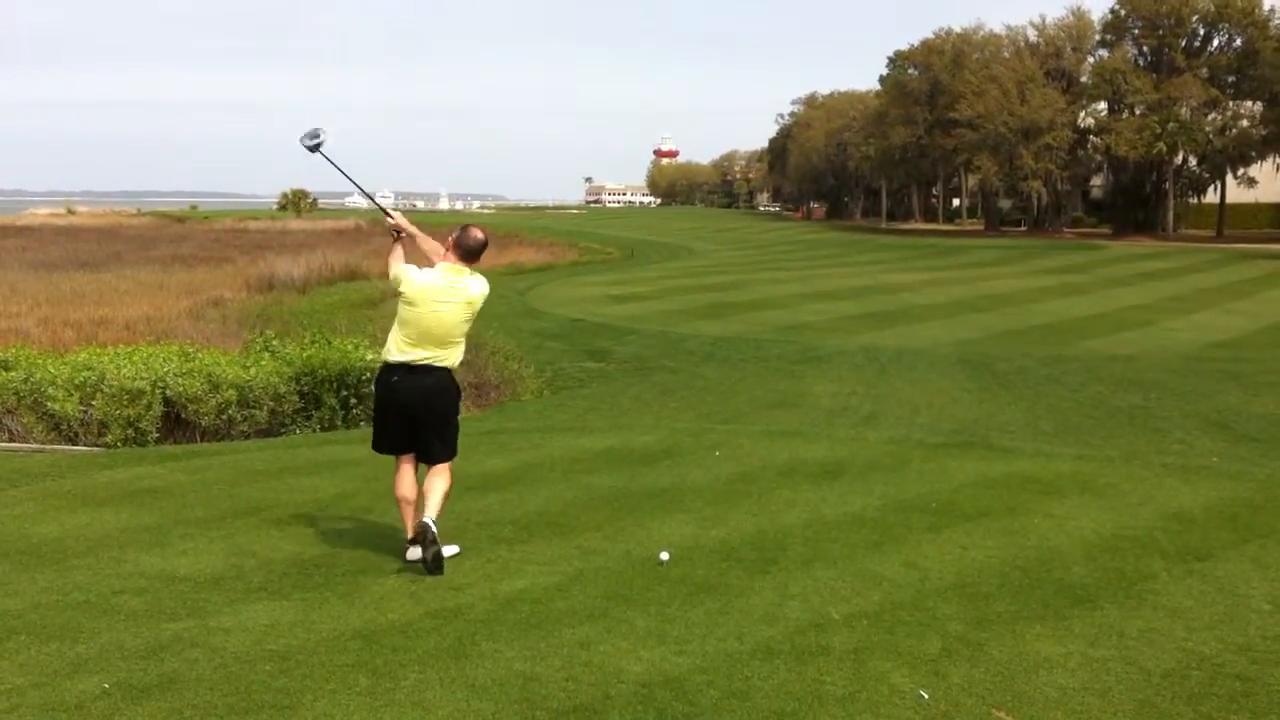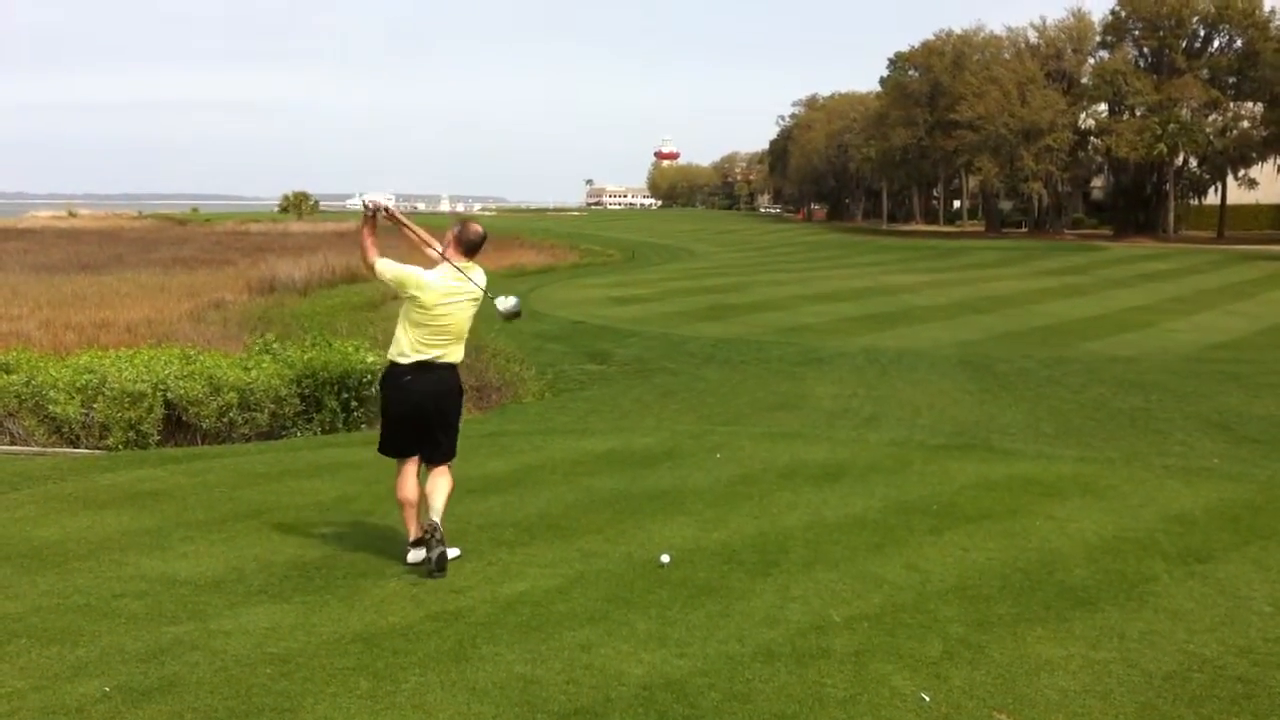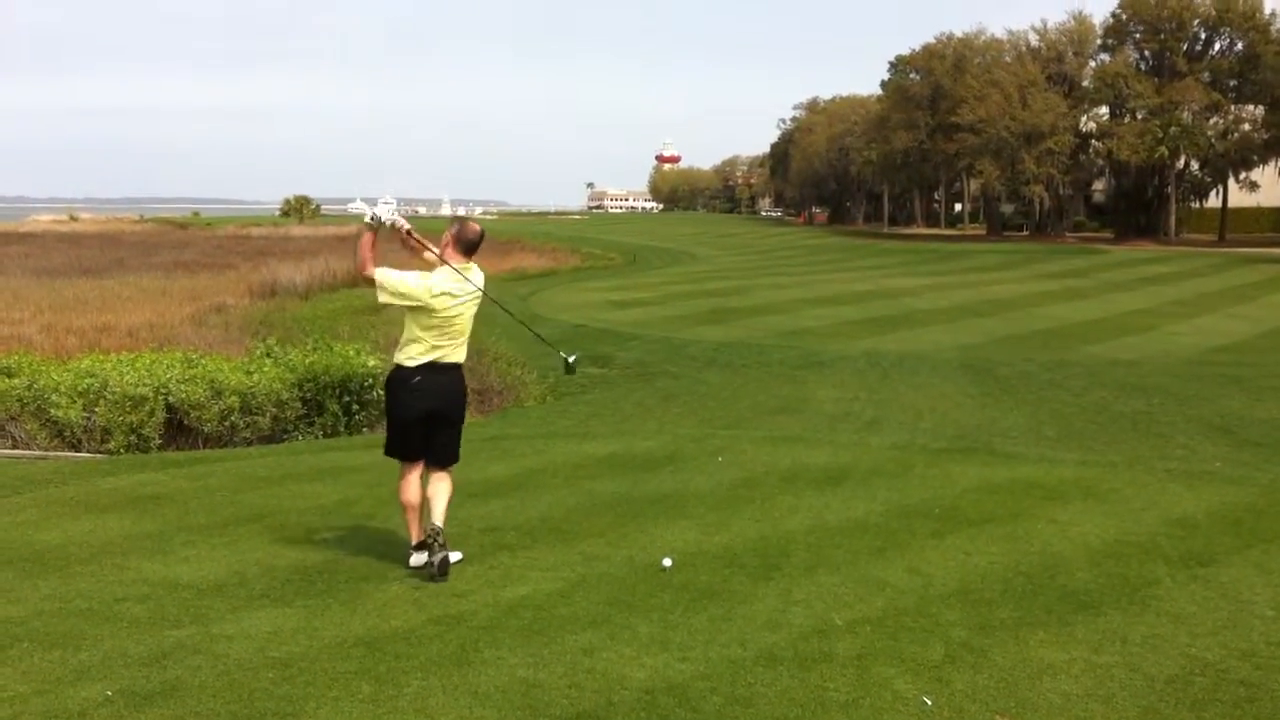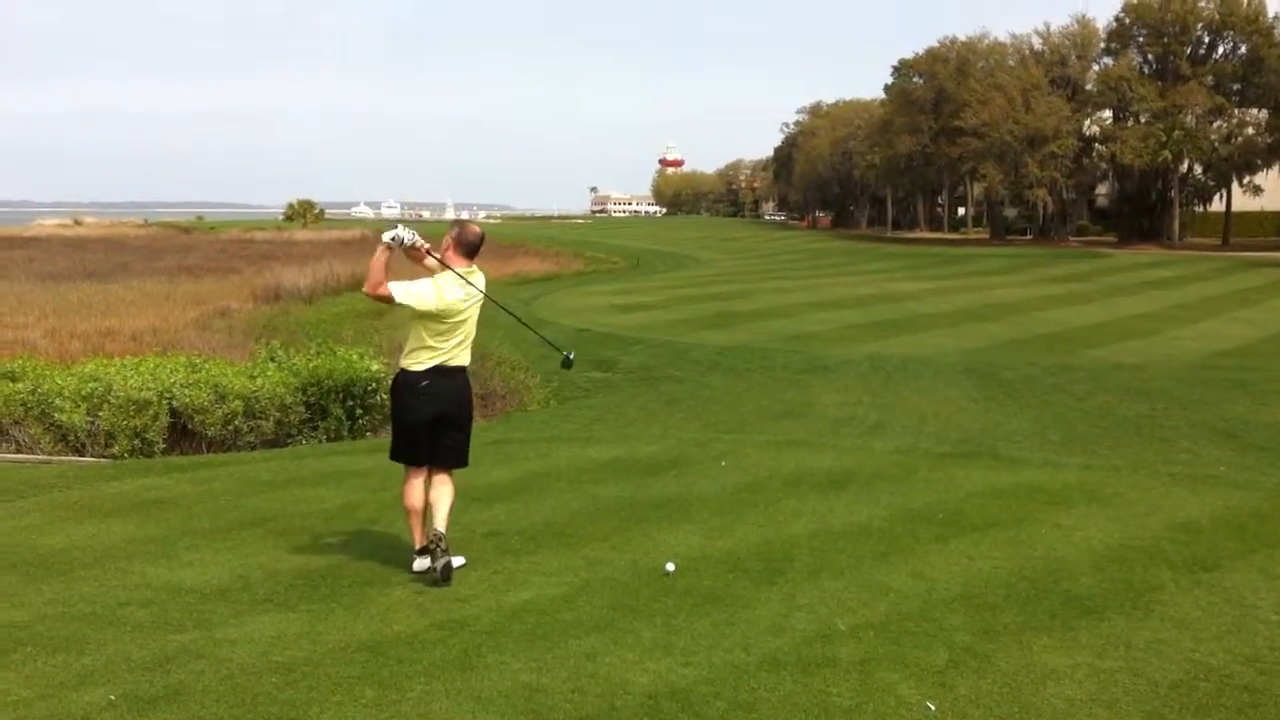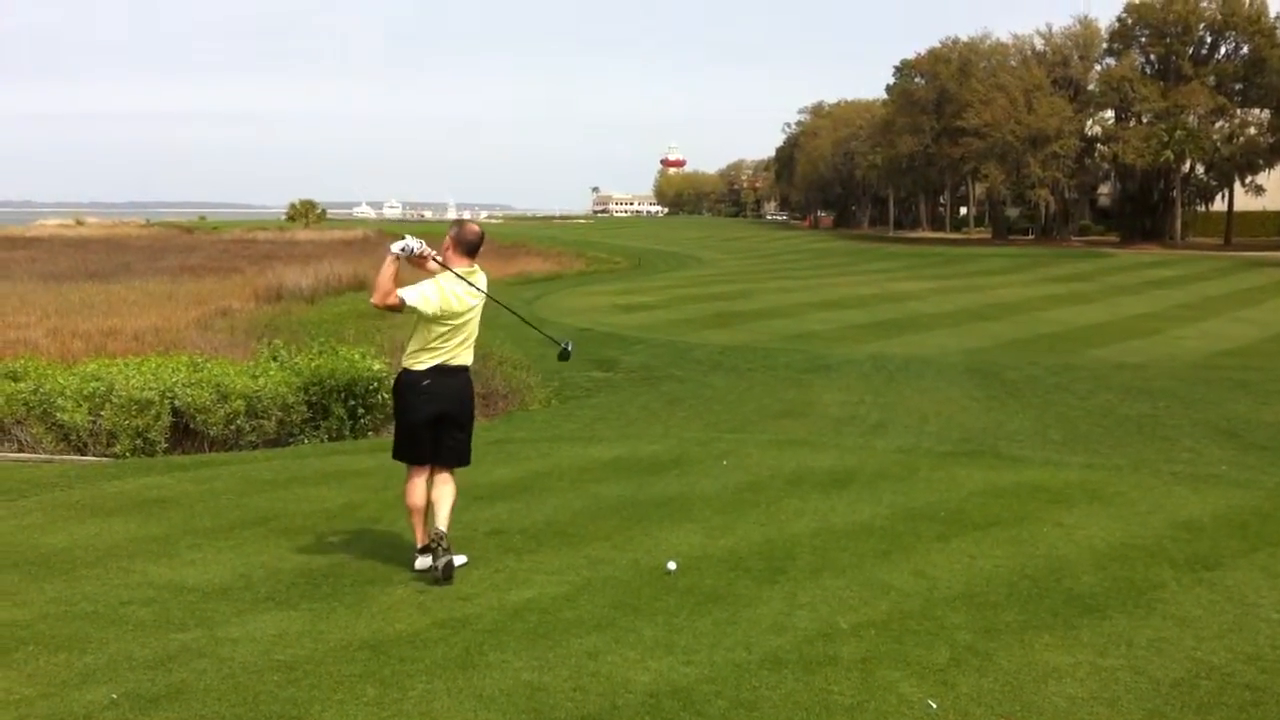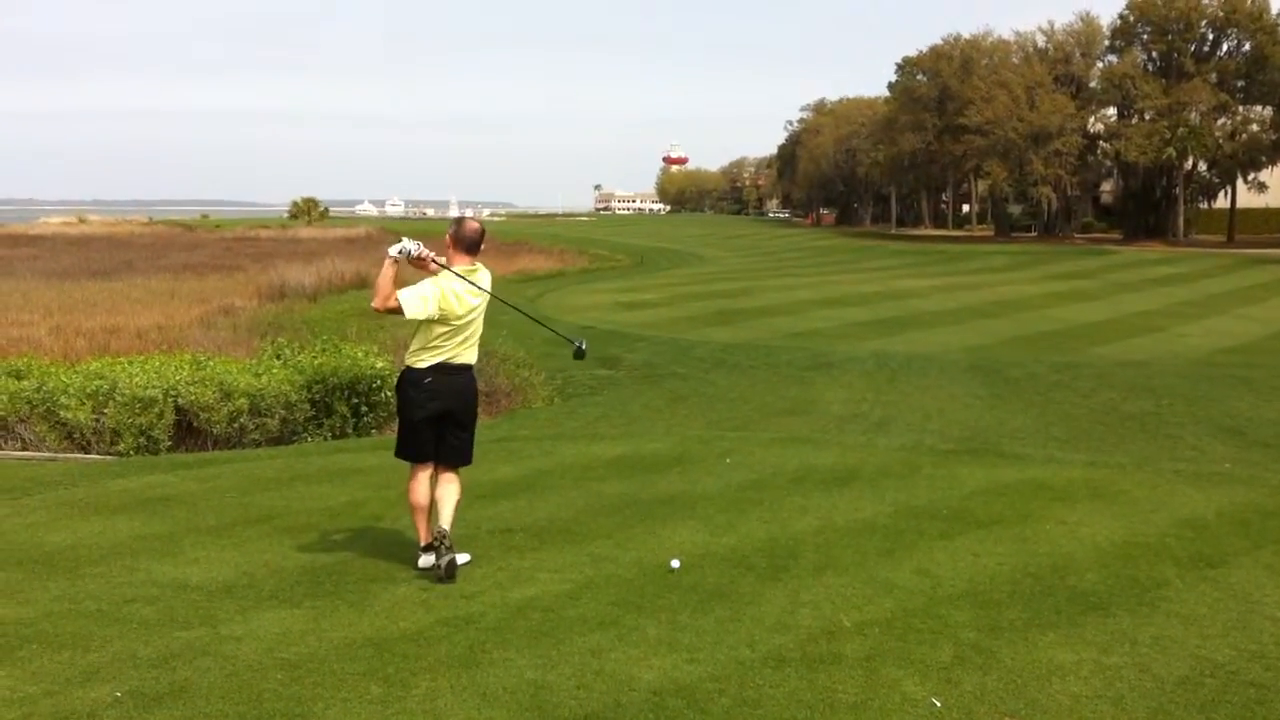
dt=0.1s
person 1, frame 1
left shoulder: (414, 280)
right shoulder: (478, 287)
left elbow: (395, 262)
right elbow: (443, 260)
left wrist: (401, 234)
right wrist: (410, 230)
left hip: (395, 378)
right hip: (438, 384)
left knee: (406, 461)
right knee: (440, 464)
left ankle: (415, 540)
right ankle: (429, 521)
person 1, frame 2
left shoulder: (420, 280)
right shoulder: (476, 280)
left elbow: (371, 259)
right elbow: (440, 255)
left wrist: (369, 219)
right wrist: (400, 219)
left hip: (403, 379)
right hip: (443, 382)
left knee: (408, 462)
right knee: (440, 464)
left ankle: (416, 542)
right ankle: (434, 523)
person 1, frame 3
left shoulder: (426, 285)
right shoulder: (475, 277)
left elbow: (365, 270)
right elbow: (434, 256)
left wrist: (372, 227)
right wrist: (406, 231)
left hip: (411, 381)
right hip: (450, 382)
left knee: (411, 465)
right knee: (440, 467)
left ankle: (418, 546)
right ankle: (436, 527)
person 1, frame 4
left shoulder: (435, 291)
right shoulder: (476, 280)
left elbow: (373, 288)
right elbow: (436, 264)
left wrist: (388, 243)
right wrist: (413, 245)
left hip: (417, 385)
right hip: (455, 386)
left knee: (415, 470)
right knee: (442, 472)
left ankle: (421, 551)
right ankle: (439, 533)
person 1, frame 5
left shoulder: (438, 290)
right shoulder: (478, 280)
left elbow: (381, 299)
right elbow: (441, 267)
left wrist: (396, 252)
right wrist: (421, 254)
left hip: (419, 385)
right hip: (457, 384)
left knee: (417, 469)
right knee: (444, 469)
left ankle: (423, 549)
right ankle: (440, 532)
person 1, frame 6
left shoulder: (437, 290)
right shoulder: (482, 278)
left elbow: (381, 303)
right elbow: (442, 268)
left wrist: (394, 256)
right wrist: (423, 256)
left hip: (421, 383)
right hip: (461, 383)
left knee: (421, 467)
right knee: (448, 469)
left ankle: (427, 547)
right ankle: (444, 531)
